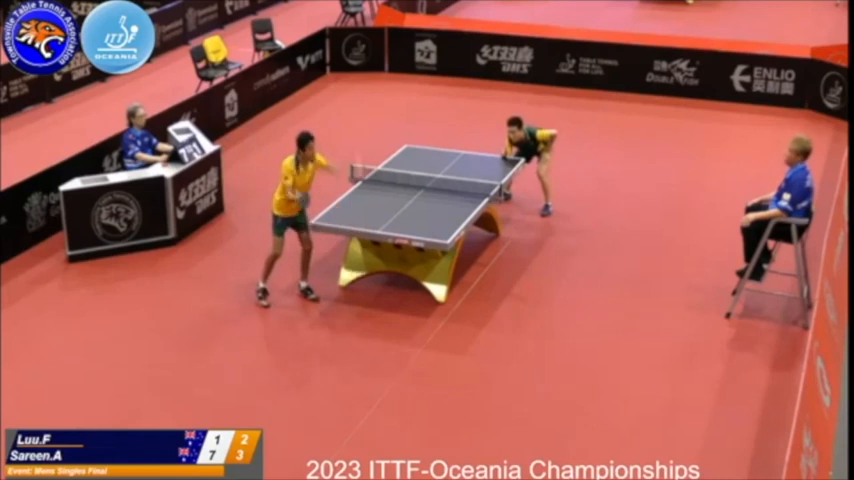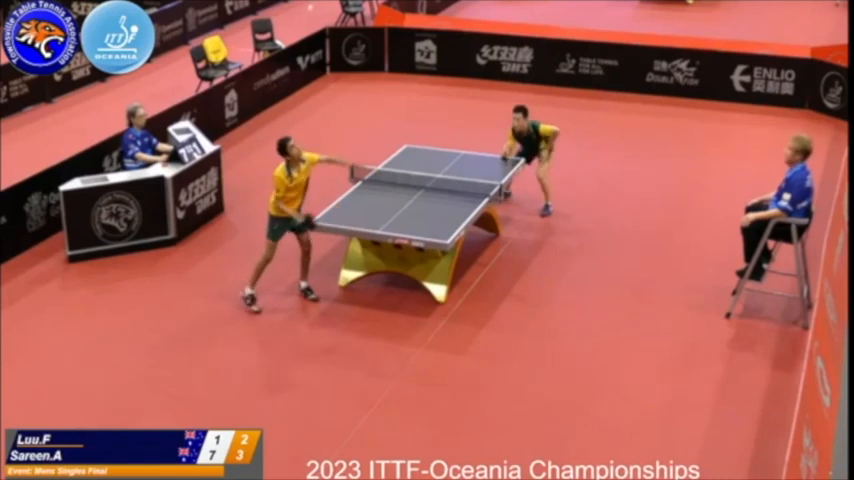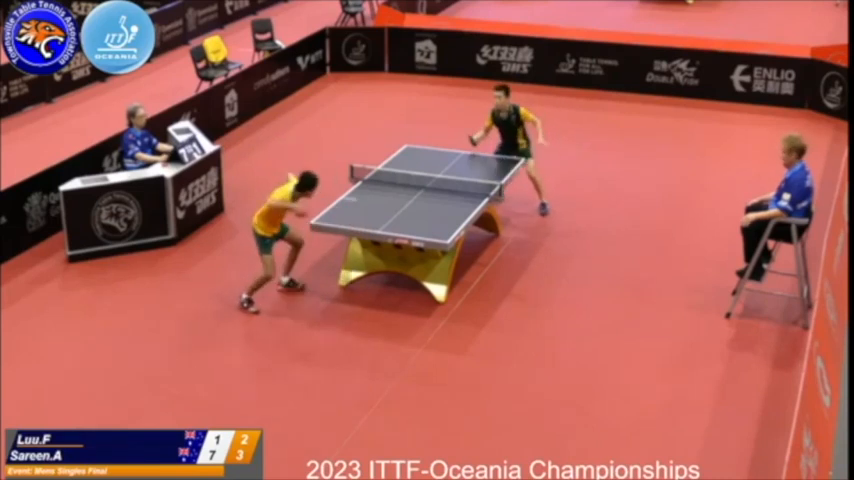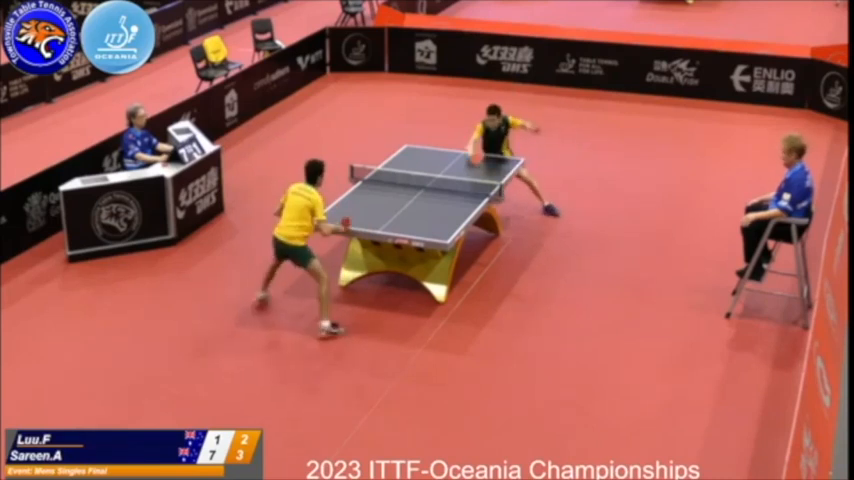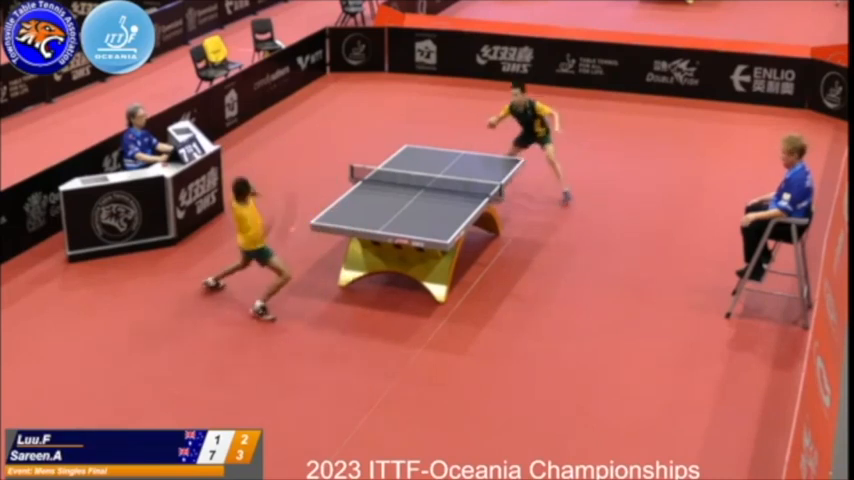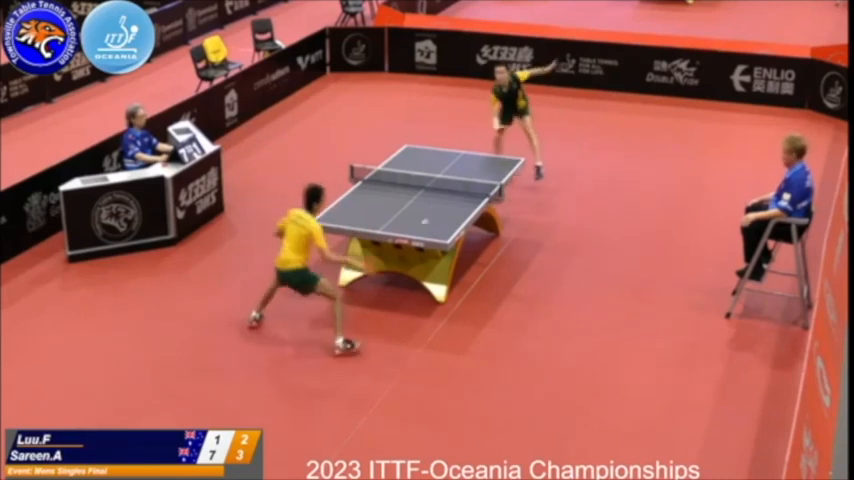
dt=0.7s
person 1, frame 1
left shoulder: (315, 160)
right shoulder: (288, 165)
left elbow: (330, 167)
right elbow: (289, 193)
right wrist: (297, 197)
left hip: (299, 209)
right hip: (282, 211)
left knee: (307, 246)
right knee: (277, 252)
left ankle: (303, 285)
right ankle: (262, 287)
person 1, frame 2
left shoulder: (307, 159)
right shoulder: (280, 174)
left elbow: (325, 159)
right elbow: (278, 202)
left wrist: (343, 163)
right wrist: (293, 214)
left hip: (296, 212)
right hip: (279, 215)
left knee: (307, 246)
right knee: (268, 256)
left ankle: (304, 285)
right ankle: (248, 292)
person 1, frame 3
left shoulder: (295, 183)
right shoulder: (285, 193)
left elbow: (290, 175)
right elbow: (271, 203)
right wrist: (291, 207)
left hip: (276, 224)
right hip: (263, 230)
left knee: (299, 242)
right knee: (269, 274)
left ankle: (285, 280)
right ankle: (246, 297)
person 1, frame 4
left shoulder: (293, 188)
right shoulder: (316, 198)
left elbow: (278, 212)
right elbow: (323, 230)
right wrist: (339, 229)
left hip: (279, 238)
right hip: (296, 244)
left knee: (275, 264)
right knee: (323, 279)
left ankle: (261, 296)
right ankle: (325, 324)
person 1, frame 5
left shoulder: (238, 201)
right shoulder: (242, 213)
left hip: (246, 242)
right hip: (253, 247)
left knee: (244, 263)
right knee: (285, 275)
left ankle: (213, 281)
right ankle: (260, 306)
person 1, frame 6
left shoulder: (292, 213)
right shoulder: (314, 227)
left elbow: (278, 233)
right elbow: (328, 256)
right wrist: (352, 262)
left hip: (281, 267)
right hip: (297, 272)
left knee: (275, 284)
right knee: (337, 296)
left ankle: (256, 315)
right ankle: (340, 342)
person 2, frame 1
left shoulder: (799, 178)
right shoulder: (797, 170)
left elbow: (784, 211)
right elbow: (781, 193)
left wrist: (755, 216)
right wrist: (760, 199)
right hip: (789, 213)
left knee: (749, 226)
right knee: (751, 209)
left ankle: (756, 267)
right ankle: (764, 257)
person 2, frame 2
left shoulder: (798, 177)
right shoulder: (798, 170)
left elbow: (784, 211)
right elbow: (781, 193)
left wrist: (755, 216)
right wrist: (760, 199)
right hip: (789, 212)
left knee: (749, 226)
right knee: (751, 209)
left ankle: (757, 267)
right ankle: (764, 257)
person 2, frame 3
left shoulder: (797, 178)
right shoulder: (798, 170)
left elbow: (784, 211)
right elbow: (781, 194)
left wrist: (755, 216)
right wrist: (760, 199)
right hip: (790, 214)
left knee: (749, 226)
right knee: (751, 209)
left ankle: (756, 268)
right ankle: (764, 257)
person 2, frame 4
left shoulder: (797, 177)
right shoulder: (798, 170)
left elbow: (784, 211)
right elbow: (781, 194)
left wrist: (755, 216)
right wrist: (760, 199)
right hip: (791, 214)
left knee: (750, 226)
right knee: (751, 209)
left ankle: (756, 267)
right ankle: (763, 256)
person 2, frame 5
left shoulder: (797, 178)
right shoulder: (798, 170)
left elbow: (784, 211)
right elbow: (781, 194)
left wrist: (755, 216)
right wrist: (760, 199)
right hip: (790, 214)
left knee: (749, 226)
right knee: (751, 209)
left ankle: (756, 268)
right ankle: (764, 257)
person 2, frame 6
left shoulder: (797, 178)
right shoulder: (799, 170)
left elbow: (784, 211)
right elbow: (781, 194)
left wrist: (755, 216)
right wrist: (760, 199)
right hip: (791, 214)
left knee: (750, 227)
right knee: (751, 209)
left ankle: (756, 267)
right ankle: (764, 257)
person 3, frame 1
left shoulder: (534, 134)
right shoulder: (511, 138)
left elbow: (554, 133)
right elbow: (508, 154)
left wrist: (548, 149)
right wrist: (505, 154)
left hip: (542, 148)
right hip: (525, 148)
left knee: (541, 173)
left ankle: (548, 204)
right ankle: (506, 192)
person 3, frame 2
left shoulder: (537, 128)
right shoulder: (514, 130)
left elbow: (556, 131)
right elbow: (509, 149)
left wrist: (547, 148)
right wrist: (506, 152)
left hip: (542, 149)
right hip: (527, 148)
left knee: (540, 175)
left ankle: (548, 204)
right ankle: (506, 191)
person 3, frame 3
left shoulder: (519, 111)
right shoulder: (494, 113)
left elbow: (536, 121)
right elbow: (486, 130)
left wrist: (540, 137)
right wrist: (475, 138)
left hip: (522, 145)
right hip: (506, 146)
left knee: (531, 174)
left ankle: (543, 202)
person 3, frame 4
left shoulder: (507, 121)
right shoulder: (482, 126)
left elbow: (522, 123)
right elbow: (472, 142)
left wrist: (531, 128)
right wrist: (470, 152)
left hip: (506, 157)
left knee: (527, 178)
left ankle: (546, 205)
person 3, frame 5
left shoulder: (535, 105)
right shoulder: (511, 107)
left elbow: (554, 113)
right elbow: (499, 117)
left wrist: (556, 127)
right wrist: (493, 121)
left hip: (542, 133)
right hip: (527, 133)
left knee: (551, 158)
right knee: (509, 155)
left ankle: (565, 190)
person 3, frame 6
left shoulder: (516, 77)
right shoulder: (496, 91)
left elbow: (531, 72)
right elbow: (496, 113)
left wrist: (548, 68)
right wrist: (496, 125)
left hip: (521, 106)
right hip: (506, 110)
left knee: (529, 132)
right knee: (498, 136)
left ankle: (538, 164)
